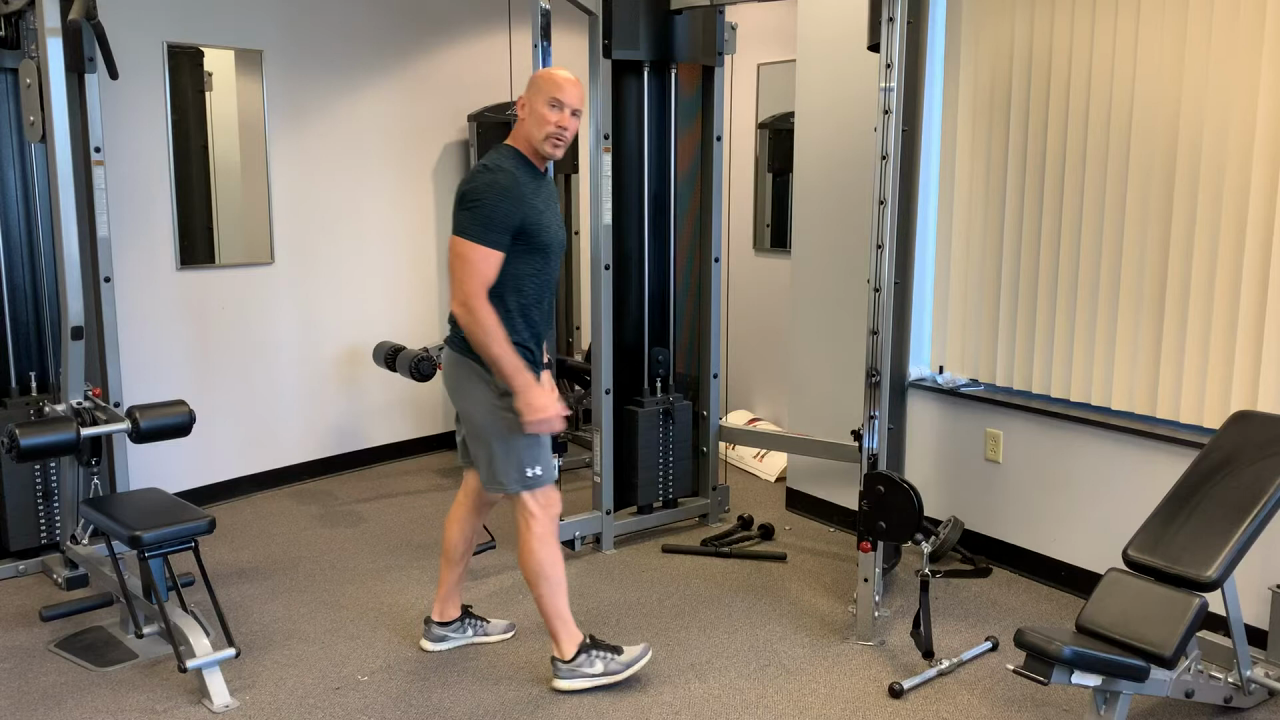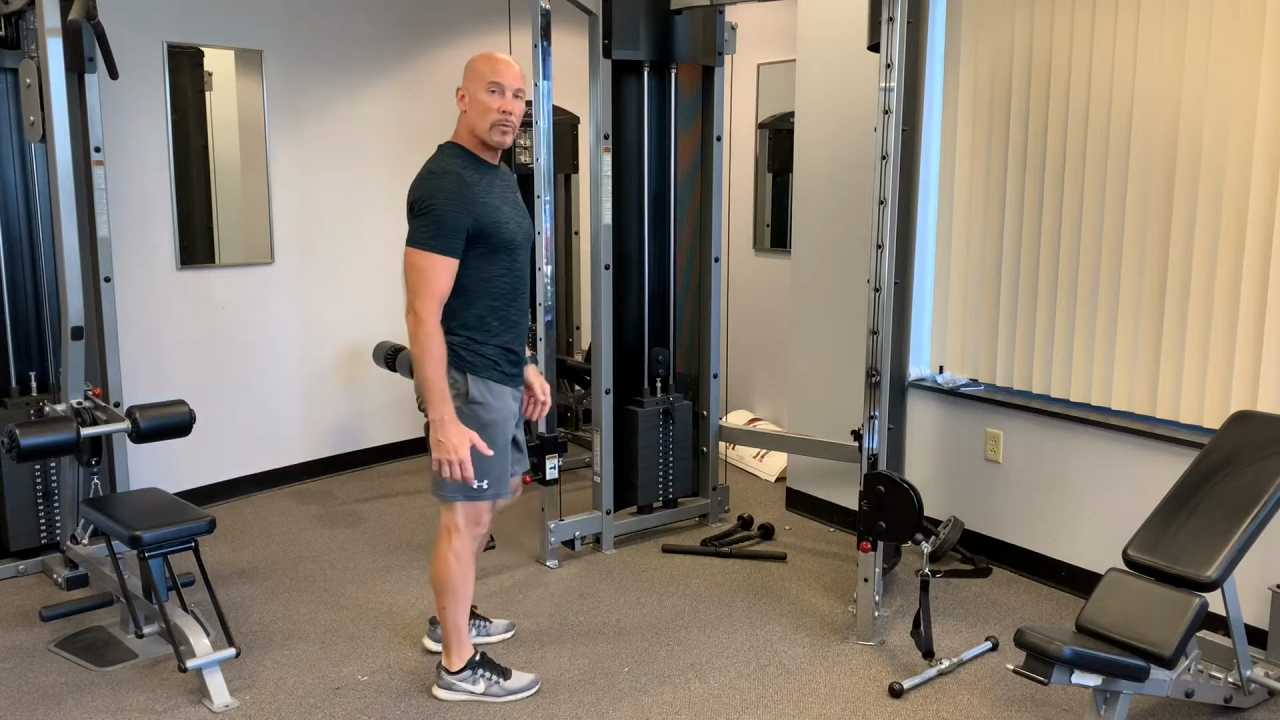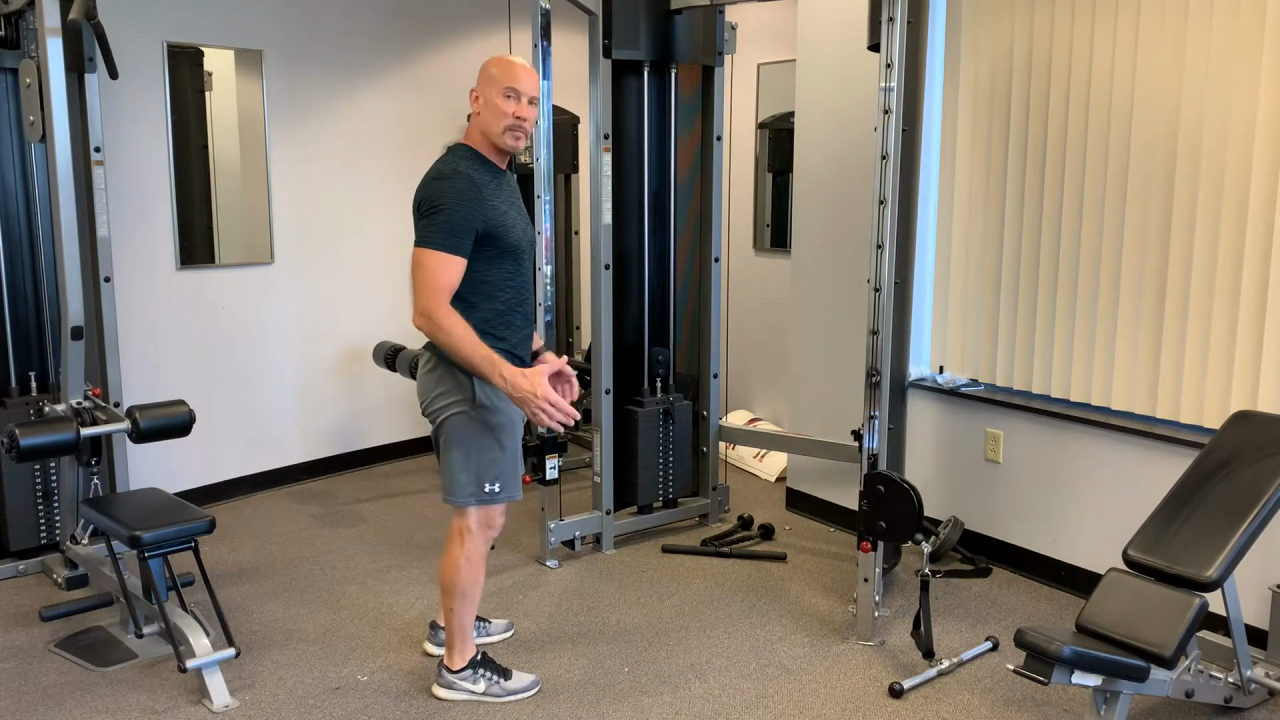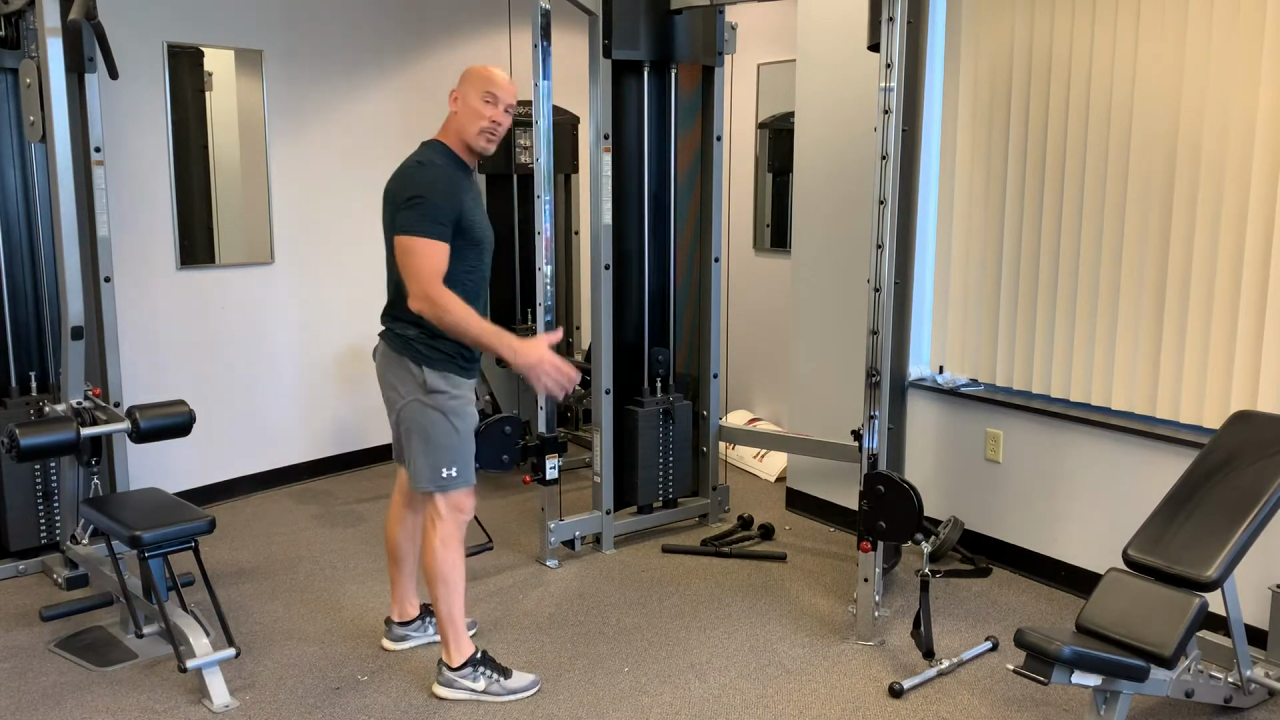
dt=1s
person 1, frame 1
left shoulder: (539, 184)
right shoulder: (495, 183)
right elbow: (470, 299)
left wrist: (539, 368)
right wrist: (524, 384)
left hip: (510, 366)
right hip: (492, 371)
left knee: (482, 487)
right knee: (539, 505)
left ankle: (445, 618)
right ankle: (573, 653)
person 1, frame 2
left shoulder: (499, 177)
right shoulder: (446, 185)
right elbow: (423, 315)
left wrist: (527, 364)
right wrist: (443, 418)
left hip: (498, 374)
right hip: (468, 378)
left knee: (502, 490)
right knee: (467, 515)
left ankle: (450, 619)
right ankle: (460, 666)
person 1, frame 3
left shoulder: (497, 177)
right shoulder: (455, 186)
right elbow: (431, 311)
left wrist: (537, 354)
right wrist: (513, 380)
left hip: (493, 373)
right hip: (472, 379)
left knee: (475, 511)
right knee: (480, 519)
left ankle: (451, 623)
right ankle: (461, 666)
person 1, frame 4
left shoulder: (456, 178)
right shoulder: (424, 177)
right elbow: (425, 295)
right wrist: (517, 351)
left hip: (429, 362)
right hip: (426, 367)
left knee: (415, 489)
right knee: (452, 505)
left ankle: (405, 617)
right ankle: (460, 663)
